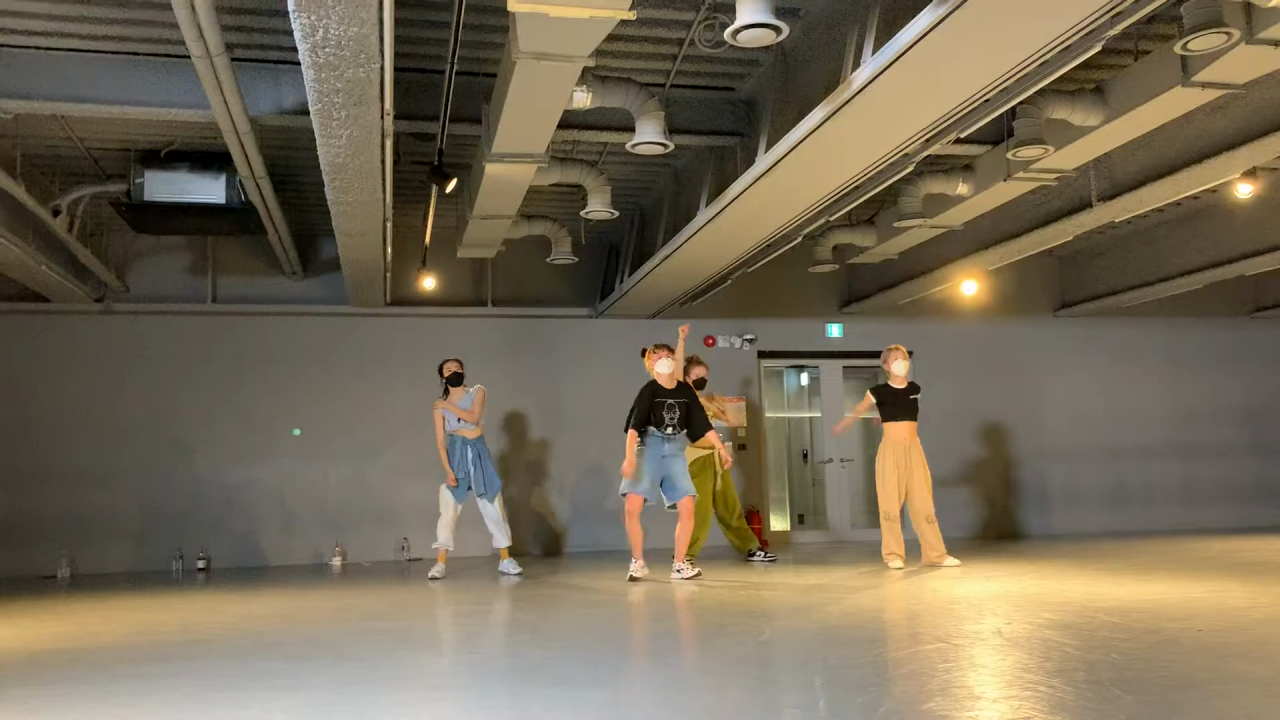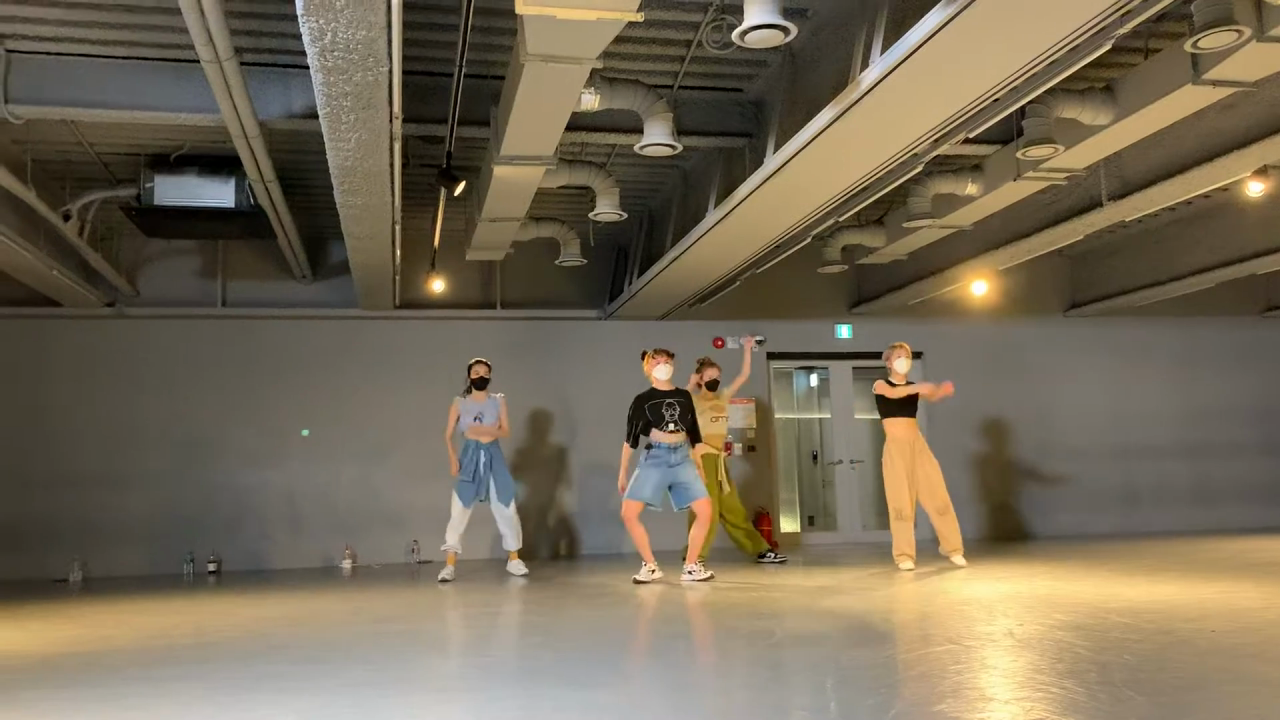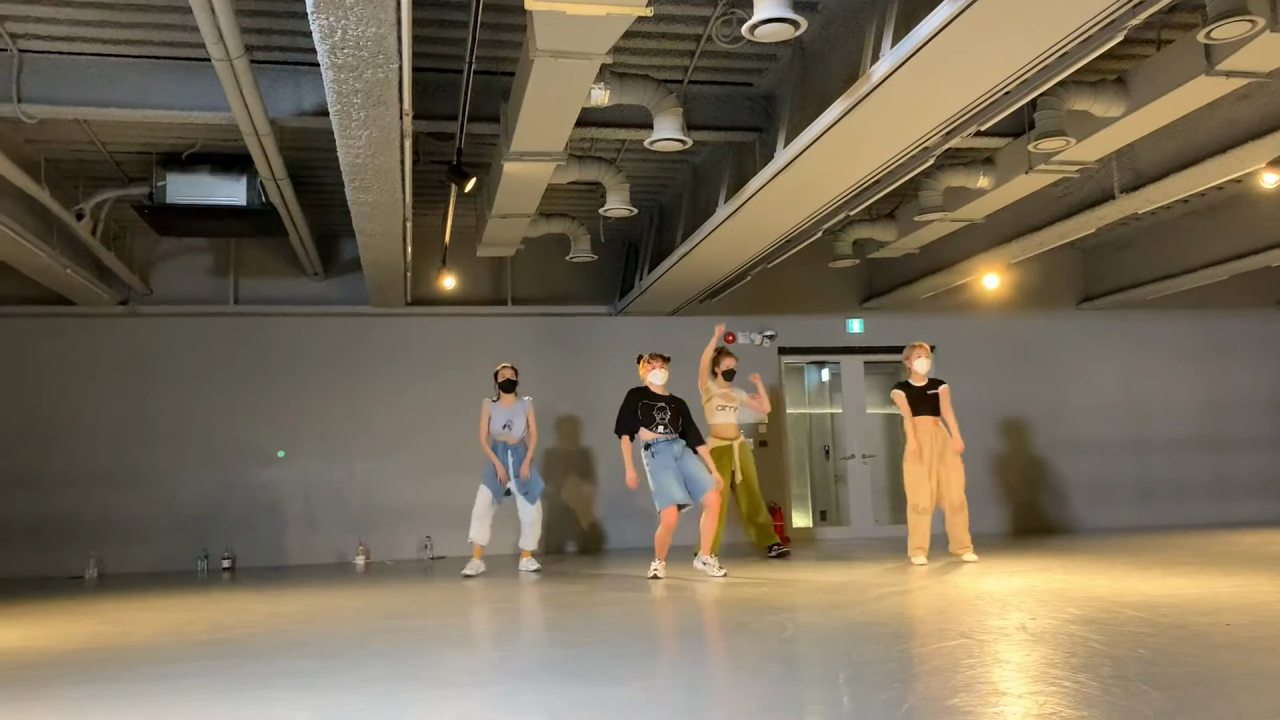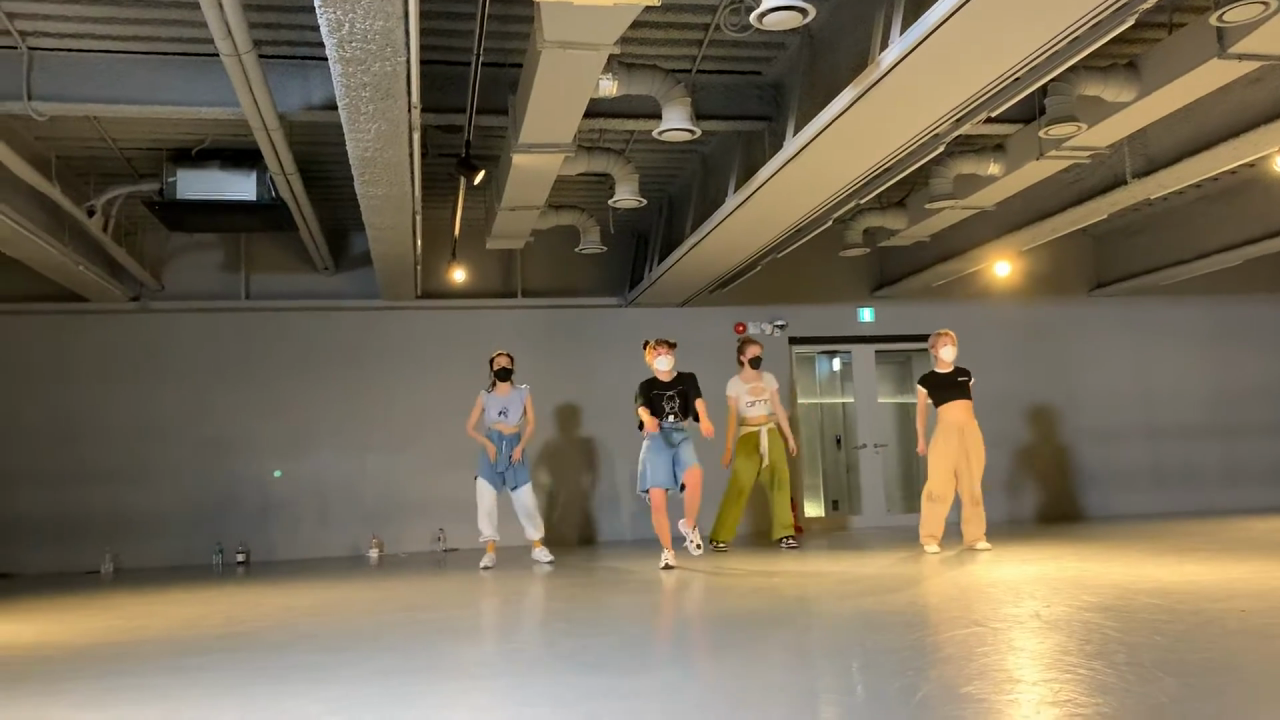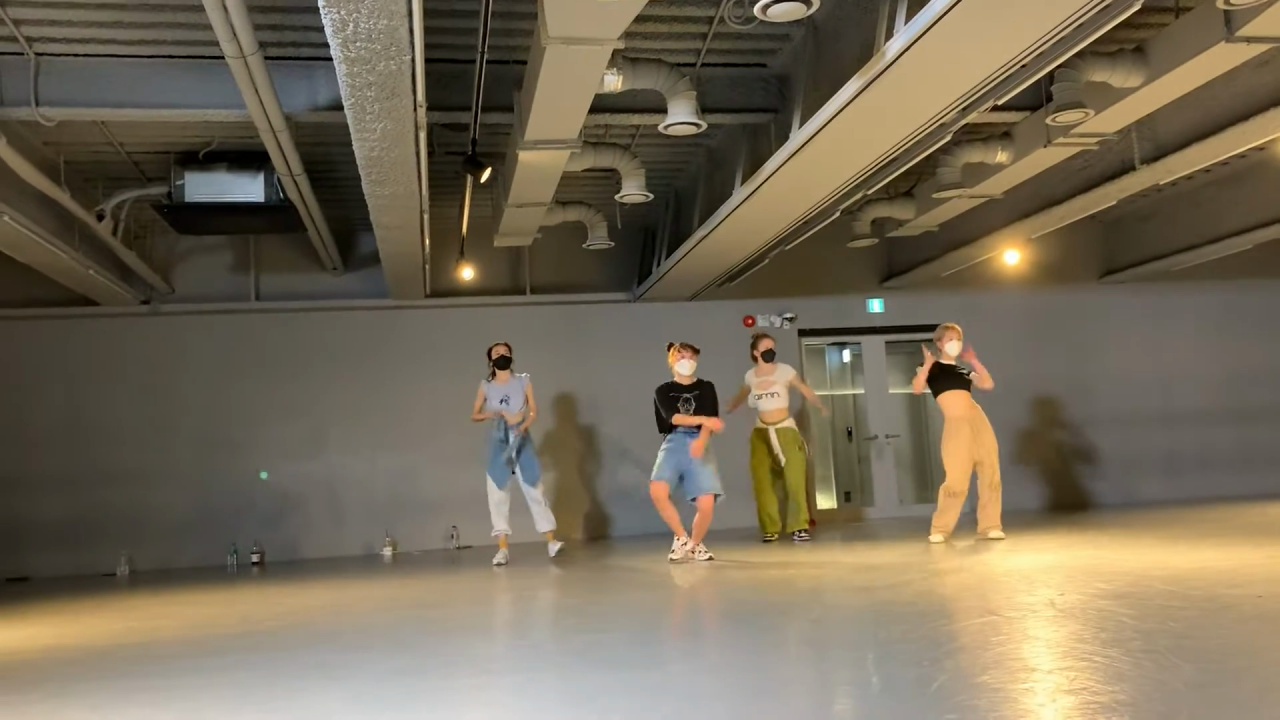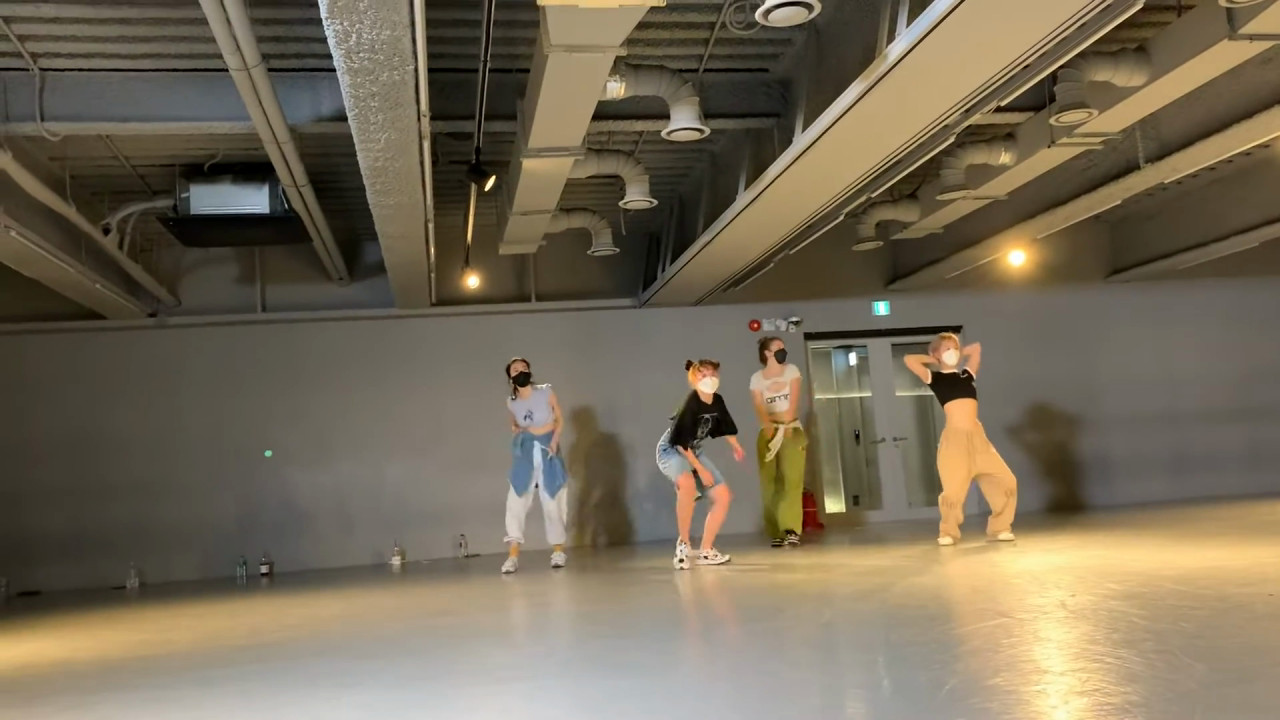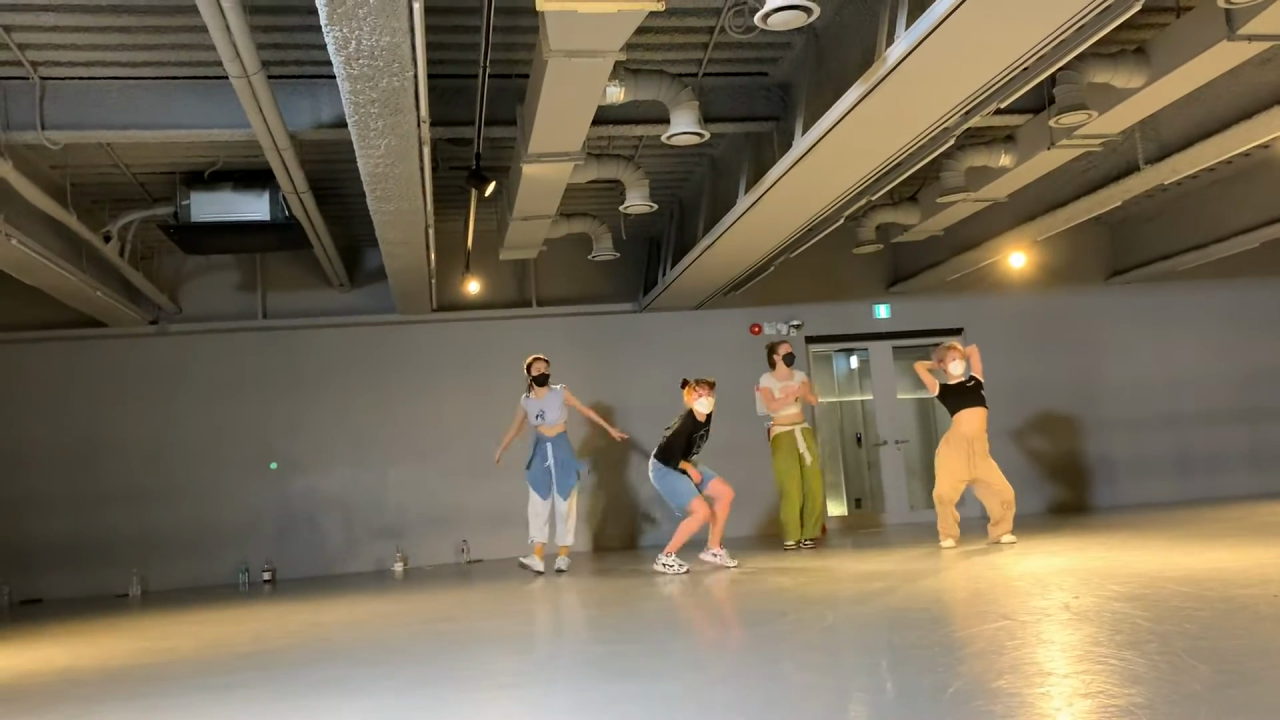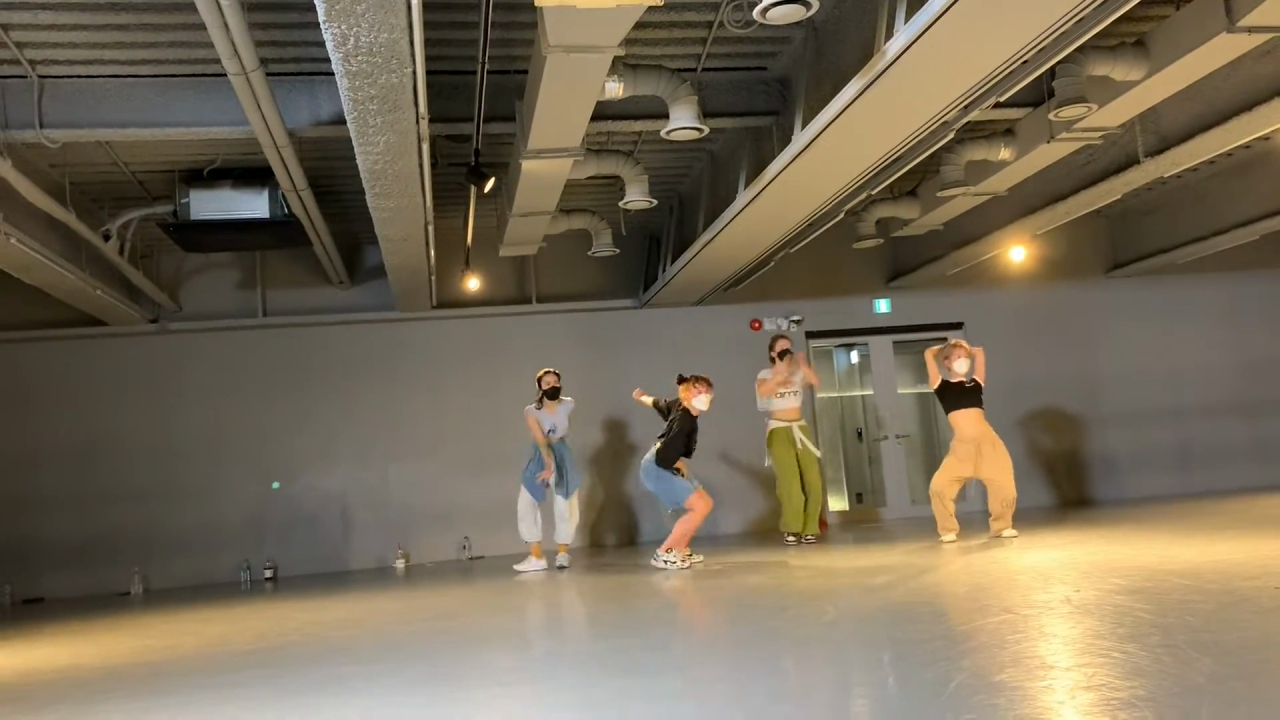
dt=0.4s
person 1, frame 1
left shoulder: (685, 390)
right shoulder: (648, 391)
left elbow: (702, 423)
right elbow: (634, 425)
left wrist: (721, 449)
right wrist: (626, 458)
left hip: (674, 451)
right hip: (649, 448)
left knee: (687, 508)
right knee: (632, 507)
left ankle: (679, 565)
right ankle: (638, 562)
person 1, frame 2
left shoulder: (683, 396)
right shoulder: (643, 400)
left elbow: (694, 434)
right elbow: (630, 437)
left wrist: (699, 466)
right wrist: (623, 472)
left hip: (681, 457)
right hip: (654, 458)
left knee: (705, 511)
right knee: (628, 513)
left ankle: (690, 566)
right ankle: (650, 565)
person 1, frame 3
left shoulder: (678, 404)
right shoulder: (635, 396)
left elbow: (694, 437)
right elbow: (625, 433)
left wrist: (714, 470)
right wrist: (629, 467)
left hip: (681, 451)
right hip: (656, 455)
left knee: (713, 500)
right knee: (670, 519)
left ankle: (705, 556)
right ankle: (659, 561)
person 1, frame 4
left shoulder: (687, 379)
right shoulder: (646, 386)
left elbow: (698, 400)
right elbow: (641, 407)
left wrist: (705, 419)
right wrist: (647, 419)
left hip: (681, 438)
right hip: (656, 440)
left knee: (693, 478)
right knee: (657, 501)
left ankle: (689, 524)
right ankle: (668, 551)
person 1, frame 5
left shoulder: (706, 387)
right shoulder: (663, 391)
left elbow: (711, 420)
right elbow: (674, 418)
left wrist: (702, 440)
right wrist: (704, 419)
left hip: (698, 444)
right hip: (673, 443)
left knee: (706, 505)
right knee: (658, 491)
left ankle: (696, 544)
right ankle: (682, 538)
person 1, frame 6
left shoulder: (717, 402)
right shoulder: (691, 403)
left elbow: (725, 426)
right elbow: (681, 442)
left wrist: (735, 445)
right wrist: (699, 468)
left hip: (695, 451)
right hip: (672, 451)
left knee: (723, 496)
right knee: (687, 483)
left ankle: (705, 551)
right ankle: (683, 542)
person 1, frame 7
left shoulder: (706, 414)
right shoulder: (685, 423)
right elbow: (667, 455)
right wrist: (691, 469)
left hip: (684, 465)
right hip: (664, 468)
left knee: (726, 493)
right knee: (702, 511)
left ankle: (713, 548)
right ankle: (666, 556)
person 1, frame 8
left shoulder: (679, 406)
right shoulder: (684, 422)
left elbow: (657, 403)
right elbow: (665, 457)
left wrist: (641, 397)
right wrist: (681, 466)
left hip: (669, 467)
right hip: (657, 469)
left knee: (705, 503)
right knee: (699, 507)
left ankle: (680, 549)
right ankle: (663, 553)
person 2, frame 1
left shoulder: (915, 389)
right shoulder: (879, 392)
right elbow: (860, 409)
right wrist: (843, 425)
left hip: (913, 449)
right hip: (891, 449)
left knee: (923, 502)
right knee: (890, 503)
left ankle: (936, 554)
right ankle: (893, 555)
person 2, frame 2
left shoulder: (915, 388)
right shoulder: (881, 385)
left elbow: (931, 395)
right elbow: (892, 392)
left wrist: (942, 390)
right wrist: (917, 388)
left hip: (917, 444)
right hip: (895, 447)
left knee: (937, 495)
right knee: (901, 502)
left ankle: (953, 548)
right ankle: (904, 556)
person 2, frame 3
left shoulder: (938, 385)
right shoulder: (900, 389)
left elbow: (947, 411)
right elbow: (906, 414)
left wrist: (956, 436)
right wrist: (912, 440)
left hip: (942, 439)
right hip: (918, 442)
left knee: (954, 495)
right knee: (920, 498)
left ankle: (962, 546)
right ankle: (918, 550)
person 2, frame 4
left shoulder: (965, 374)
right shoulder: (927, 380)
right elbow: (921, 411)
right wrist: (921, 440)
left hip: (970, 431)
right hip: (945, 433)
left knee: (971, 488)
right knee: (937, 485)
left ankle: (975, 537)
right ankle: (930, 538)
person 2, frame 5
left shoulder: (964, 370)
right shoulder: (932, 368)
left elbow: (988, 384)
right elbow: (917, 388)
left wrist: (974, 361)
right wrist: (926, 365)
left hip: (978, 421)
right hip: (955, 426)
left knee: (990, 475)
right knee: (957, 481)
left ankle: (989, 526)
right ankle: (940, 529)
person 2, frame 6
left shoulder: (967, 375)
right shoulder: (934, 377)
left elbow: (976, 348)
right elbow: (908, 359)
left wrist: (959, 356)
right wrist: (932, 360)
left hip: (977, 436)
right hip: (954, 438)
left knee: (1006, 481)
right knee: (953, 491)
left ankle: (1000, 528)
right ankle: (948, 532)
person 2, frame 7
left shoulder: (975, 381)
right shoulder: (942, 389)
left elbow: (973, 349)
right elbow: (918, 366)
right wrist: (936, 365)
left hip: (979, 446)
right hip: (955, 444)
left knee: (1004, 492)
right knee: (944, 492)
left ankle: (1000, 532)
right ankle: (949, 535)
person 2, frame 8
left shoulder: (975, 383)
right shoulder: (942, 386)
left elbow: (979, 352)
right elbow: (929, 354)
right wrist: (945, 350)
left hip: (988, 443)
right hip: (962, 447)
left knee: (1005, 489)
right knee: (938, 486)
left ankle: (1001, 526)
right ankle: (948, 530)
person 3, frame 1
left shoulder: (477, 392)
right shoulder: (440, 407)
left elbow: (474, 417)
right elbow: (440, 442)
left wrist: (449, 405)
right wrist: (448, 471)
left hip: (478, 452)
right hip: (456, 455)
left knee: (493, 506)
right knee: (448, 510)
left ankle: (505, 559)
right ankle: (441, 563)
person 3, frame 2
left shoulder: (498, 401)
right shoulder: (460, 403)
left elbow: (505, 431)
right elbow: (448, 435)
left wrist: (487, 429)
right wrist: (453, 460)
left hip: (493, 456)
right hip: (470, 457)
left knee: (506, 509)
right knee: (459, 512)
left ankle: (513, 559)
right ankle: (450, 565)
person 3, frame 3
left shoulder: (526, 404)
right shoulder: (489, 405)
left elbow: (533, 435)
right elbow: (483, 438)
left wrist: (527, 462)
right wrist: (498, 464)
left hip: (521, 457)
right hip: (497, 457)
left knee: (531, 510)
right knee: (482, 506)
left ankle: (526, 557)
right ankle: (477, 559)
person 3, frame 4
left shoulder: (523, 393)
right shoulder: (485, 396)
left elbow: (530, 423)
right elbow: (470, 427)
left wrist: (520, 446)
right wrist: (487, 444)
left hip: (515, 447)
right hip: (492, 448)
left knee: (526, 500)
right knee: (487, 500)
left ankle: (537, 547)
right ankle: (490, 552)
person 3, frame 5
left shoulder: (523, 381)
right shoulder: (486, 386)
left elbow: (533, 411)
right elbow: (474, 415)
left wrist: (523, 426)
right wrist: (488, 414)
left hip: (521, 439)
right hip: (498, 440)
left knee: (534, 490)
right knee: (498, 495)
left ankle: (550, 539)
right ankle: (503, 548)
person 3, frame 6
left shoulder: (546, 392)
right shoulder: (512, 402)
left elbow: (559, 419)
left wrist: (555, 441)
right wrist: (516, 429)
left hip: (548, 449)
right hip: (526, 451)
left knee: (553, 503)
right knee: (516, 503)
left ankle: (558, 552)
right ankle: (513, 556)
person 3, frame 7
left shoulder: (560, 393)
right shoulder: (526, 401)
left elbow: (585, 411)
right elbow: (516, 426)
left wrist: (610, 429)
right wrist: (501, 449)
left hip: (560, 448)
right hip: (540, 450)
left knee: (564, 503)
right knee: (538, 504)
left ankle: (563, 556)
right ankle: (537, 557)
person 3, frame 8
left shoulder: (568, 405)
right shoulder: (532, 412)
right elbow: (541, 442)
right wrist: (548, 464)
left hip: (560, 454)
right hip: (540, 455)
left knee: (565, 505)
right knee: (526, 504)
left ankle: (563, 553)
right ankle: (536, 557)
person 4, frame 1
left shoulder: (708, 402)
left elbow: (733, 420)
left wrist: (717, 403)
left hip: (714, 455)
right hip: (697, 456)
left knee: (730, 504)
right knee: (701, 506)
left ankle: (751, 547)
right ankle: (685, 553)
person 4, frame 2
left shoulder: (723, 396)
right shoulder: (695, 400)
left elbow: (744, 374)
left wrist: (747, 350)
right wrist: (690, 383)
left hip: (719, 458)
right hip: (703, 456)
left knee: (733, 508)
left ankle: (760, 550)
right ankle: (695, 554)
person 4, frame 3
left shoulder: (738, 393)
right shoulder: (708, 388)
left elbow: (765, 408)
right elbow: (704, 362)
left wrist: (758, 384)
right wrist: (716, 337)
left hip: (740, 446)
right hip: (717, 447)
left knee: (751, 496)
left ankle: (770, 543)
right ankle: (707, 549)
person 4, frame 4
left shoulder: (768, 378)
right shoulder: (735, 383)
left elbow: (778, 409)
right elbow: (732, 417)
left wrist: (789, 436)
right wrist: (728, 449)
left hip: (770, 432)
right hip: (747, 435)
left knee: (780, 482)
right knee: (738, 486)
left ankle: (785, 534)
right ankle: (719, 537)
person 4, frame 5
left shoulder: (785, 370)
right shoulder: (750, 375)
left elbow: (805, 390)
right elbow: (743, 395)
left wrist: (820, 406)
right wrist: (730, 408)
left hip: (785, 429)
right hip: (761, 431)
left knee: (795, 479)
right knee: (761, 480)
left ankle: (799, 526)
right ankle: (770, 528)
person 4, frame 6
left shoulder: (791, 370)
right shoulder: (757, 378)
left elbow: (794, 399)
right elbow: (759, 408)
left wrist: (788, 421)
right wrist: (767, 425)
left hip: (792, 430)
right hip: (769, 432)
left knee: (792, 479)
right knee: (770, 484)
left ankle: (791, 530)
right ankle: (777, 532)
person 4, frame 7
left shoulder: (800, 376)
right shoulder: (766, 379)
left elbow: (813, 400)
right elbow: (770, 406)
left wrist: (804, 391)
right wrist: (794, 393)
left hip: (803, 432)
right hip: (781, 434)
left knee: (813, 484)
right knee: (790, 487)
left ankle: (808, 534)
right ankle: (791, 535)
person 4, frame 8
left shoulder: (798, 370)
right shoulder: (765, 373)
left elbow: (815, 382)
right elbow: (762, 393)
left wrist: (802, 364)
right wrist: (781, 374)
left hip: (800, 428)
right hip: (778, 429)
left knee: (812, 479)
right knee: (789, 479)
left ankle: (809, 530)
right ankle: (791, 529)
